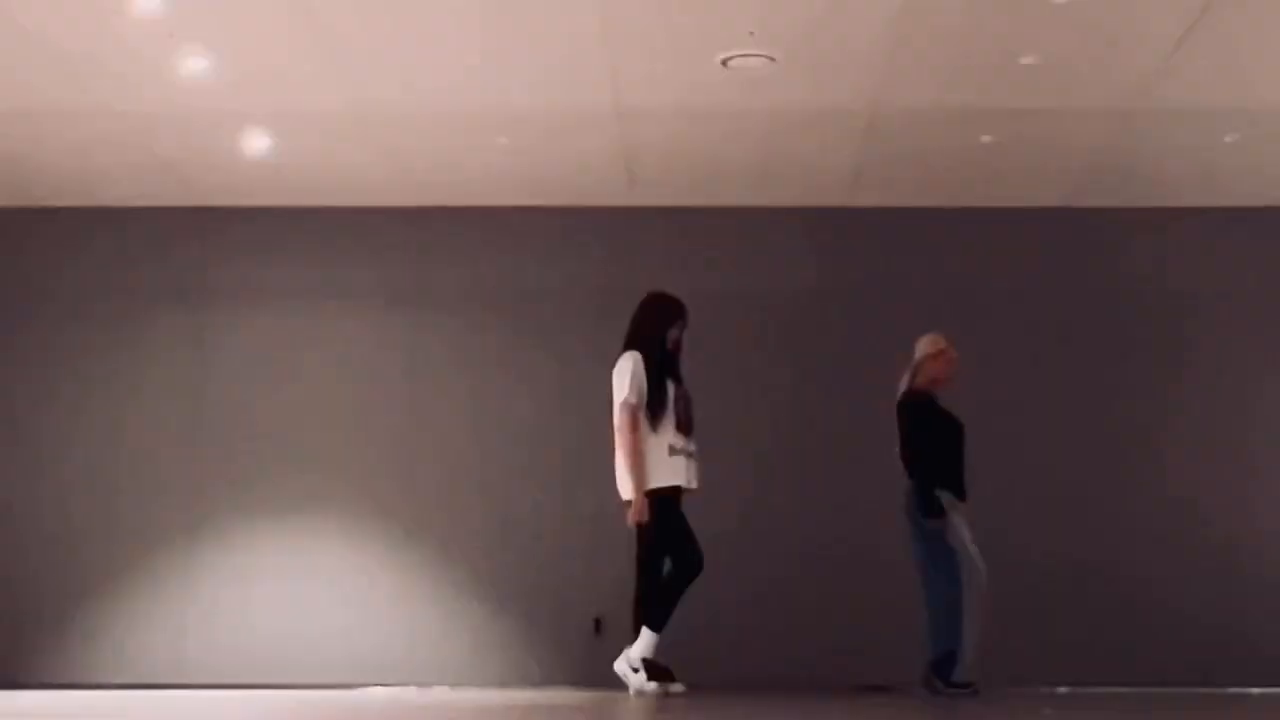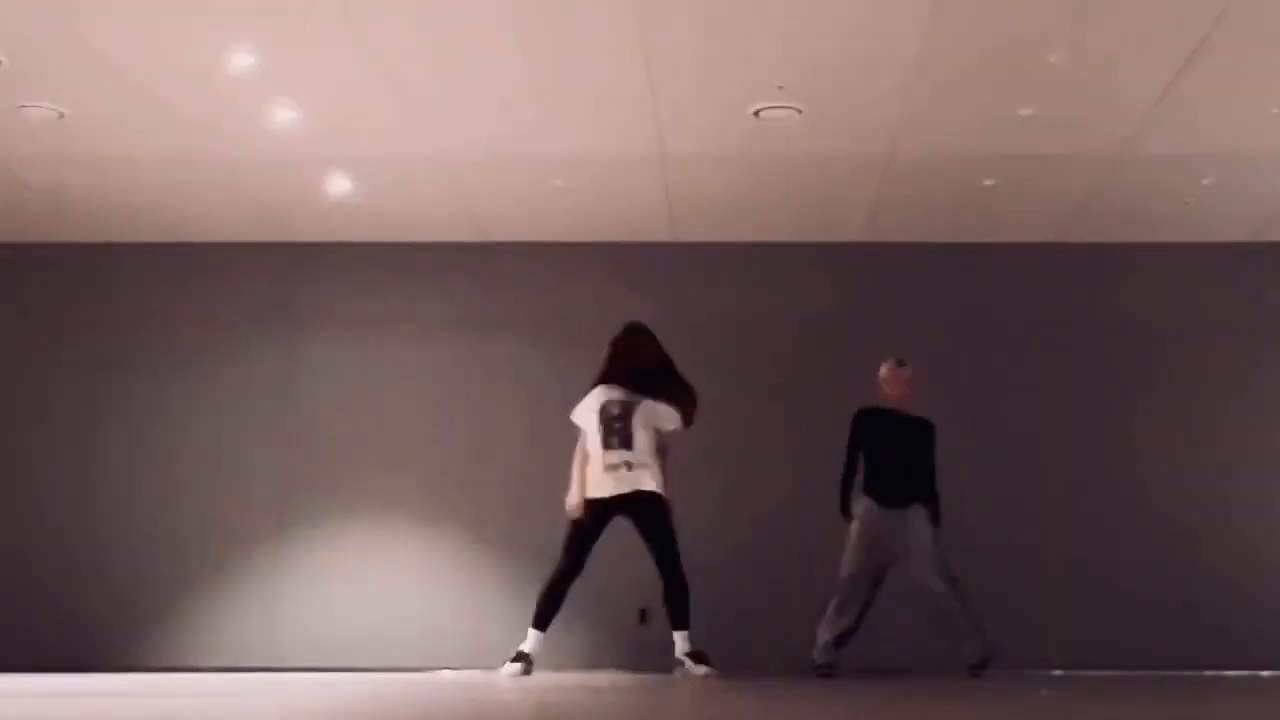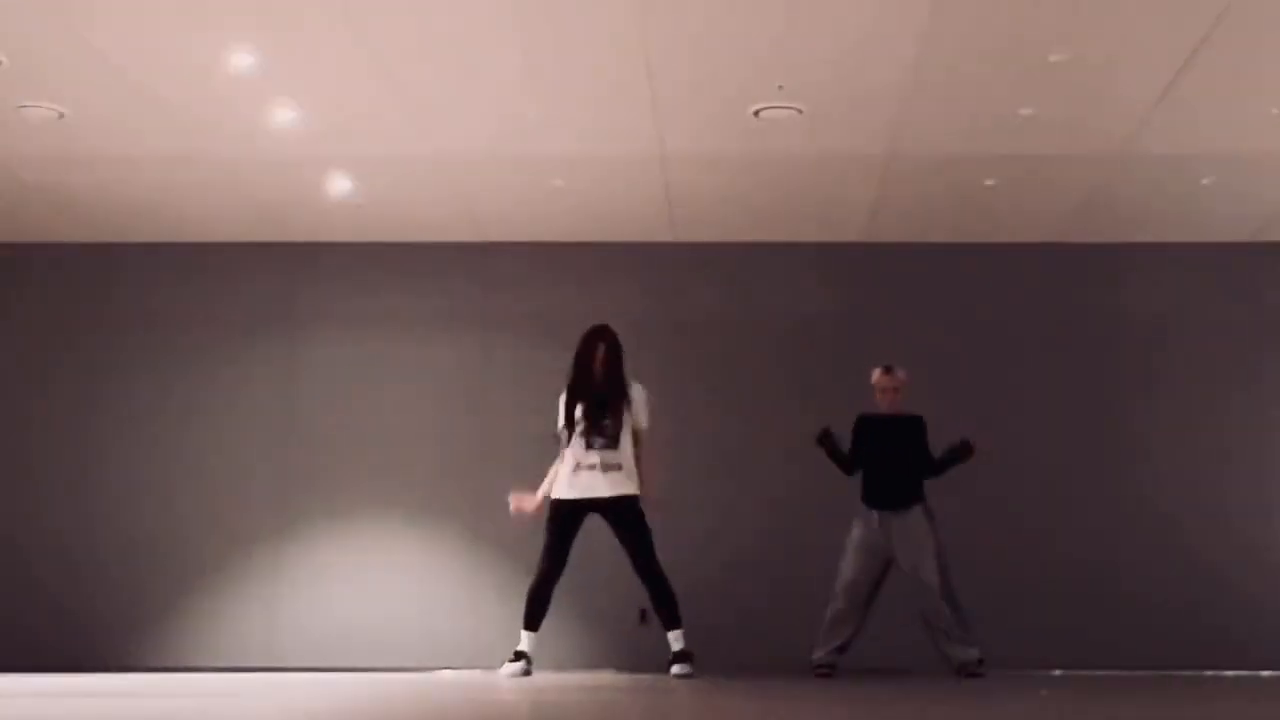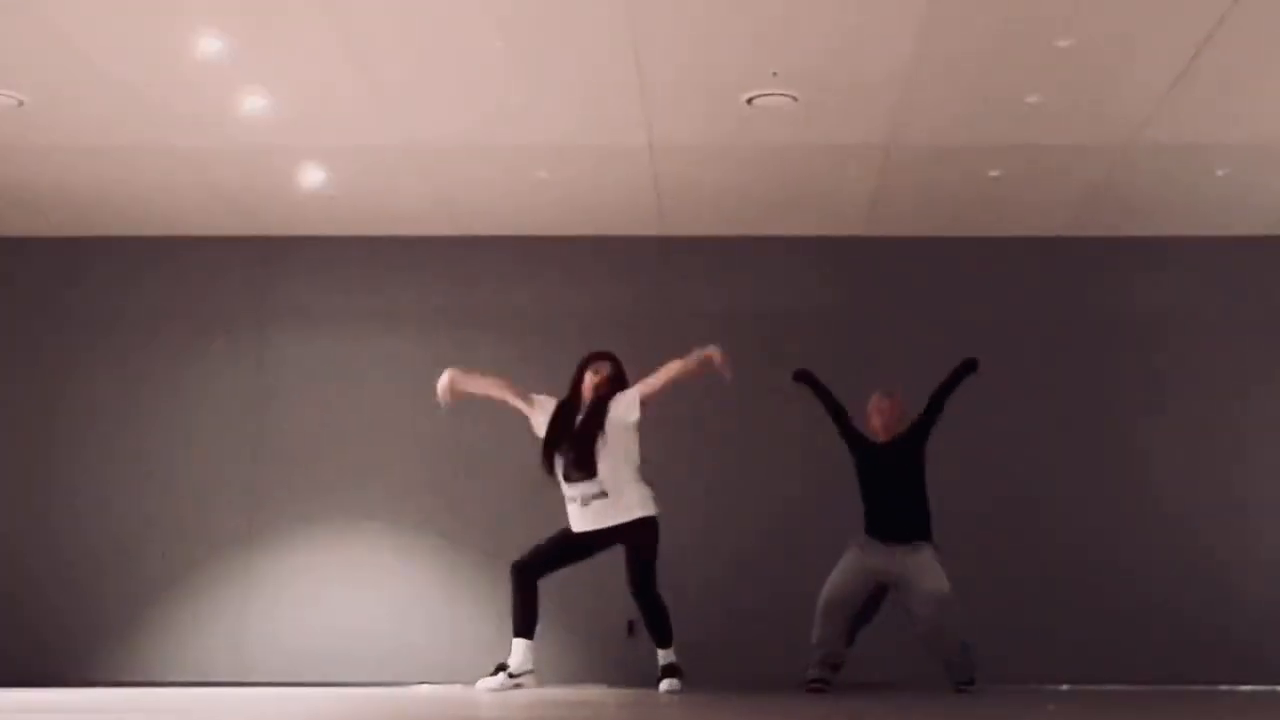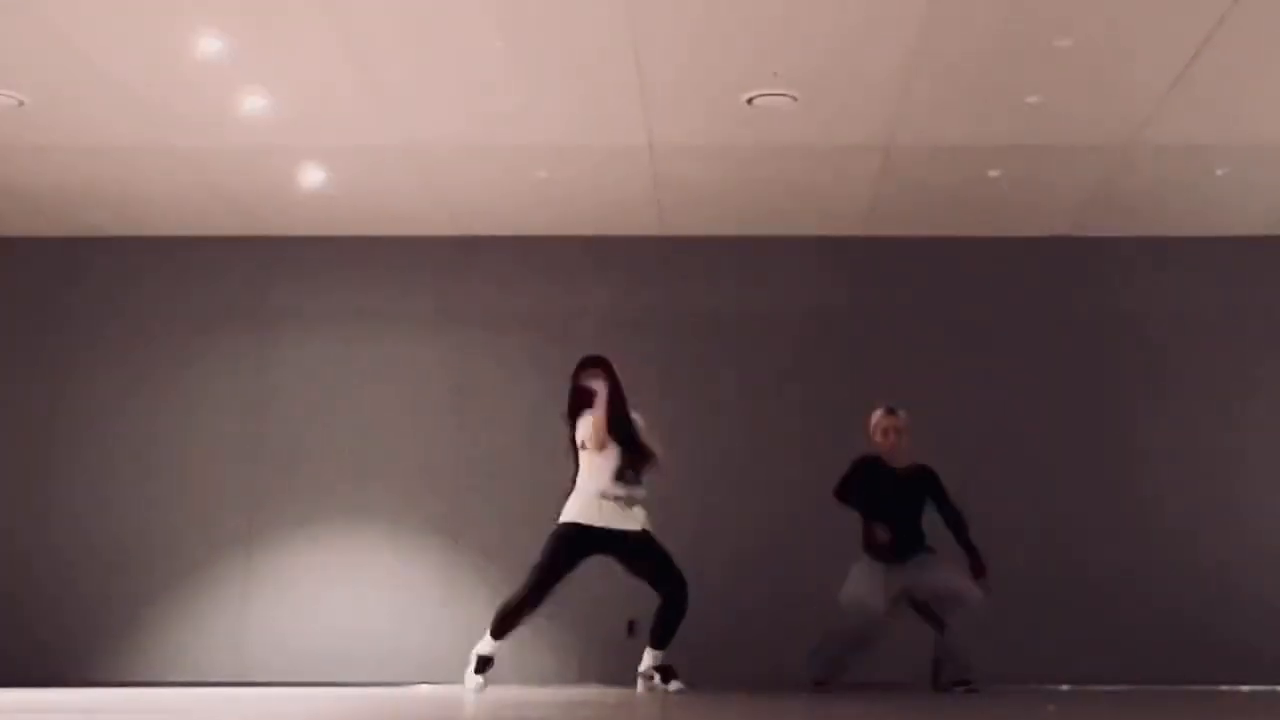
dt=0.7s
person 1, frame 1
left shoulder: (663, 368)
right shoulder: (632, 363)
right elbow: (626, 429)
left wrist: (649, 491)
right wrist: (637, 492)
left hip: (665, 483)
right hip: (649, 486)
left knee: (654, 569)
right knee: (688, 561)
left ankle: (642, 660)
right ankle: (637, 656)
person 1, frame 2
left shoulder: (658, 397)
right shoulder: (596, 396)
left elbow: (663, 452)
right elbow: (582, 451)
left wrist: (663, 494)
right wrist: (575, 492)
left hip: (644, 491)
right hip: (597, 492)
left knee: (671, 567)
right knee: (567, 569)
left ankle: (685, 651)
right ankle: (527, 651)
person 1, frame 3
left shoulder: (631, 393)
right shoulder: (572, 397)
left elbow: (637, 446)
right elbow: (565, 449)
left wrist: (639, 489)
right wrist: (537, 497)
left hip: (618, 493)
right hip: (570, 493)
left knee: (648, 566)
right knee: (549, 568)
left ankle: (679, 649)
right ankle: (524, 652)
person 1, frame 4
left shoulder: (620, 408)
right shoulder: (554, 412)
left elbow: (660, 377)
right elbow: (509, 391)
left wrist: (703, 356)
right wrist: (459, 378)
left hip: (632, 517)
right hip: (585, 525)
left knee: (643, 588)
right knee: (524, 571)
left ankle: (669, 664)
right ankle: (519, 665)
person 1, frame 5
left shoulder: (629, 423)
right shoulder: (587, 420)
right elbow: (597, 440)
right wrist: (599, 394)
left hip: (628, 527)
right hip: (582, 523)
left knee: (676, 588)
right knee: (533, 591)
left ankle: (651, 667)
right ankle: (486, 649)
person 2, frame 1
left shoulder: (928, 403)
right shoulder: (914, 401)
right elbow: (910, 454)
right wrist: (928, 499)
left hip: (943, 501)
right hip: (933, 501)
left knee: (950, 584)
right knee: (954, 582)
left ankle: (945, 671)
right ankle: (943, 671)
person 2, frame 2
left shoulder: (923, 427)
right shoulder: (865, 418)
left elbow: (928, 474)
right elbow: (850, 462)
left wrist: (934, 515)
right wrist: (845, 500)
left hip: (912, 513)
right hip: (872, 510)
left knee: (940, 583)
right knee: (852, 584)
left ankle: (979, 650)
right ankle: (825, 653)
person 2, frame 3
left shoulder: (915, 424)
right shoulder: (865, 424)
left elbow: (927, 469)
right elbow: (850, 467)
left wrist: (955, 455)
right wrist: (830, 447)
left hip: (912, 516)
right hip: (872, 517)
left knee: (935, 587)
right knee: (850, 586)
left ankle: (965, 656)
right ankle: (826, 654)
person 2, frame 4
left shoulder: (912, 443)
right shoulder: (863, 449)
left elbow: (934, 407)
right elbow: (839, 417)
left wrist: (962, 372)
right wrist: (814, 383)
left hip: (915, 549)
right hip: (872, 547)
left knee: (935, 597)
right knee: (832, 600)
left ankle: (961, 670)
right ankle: (821, 670)
person 2, frame 5
left shoulder: (924, 475)
right shoulder: (868, 466)
left elbow: (950, 515)
right elbow: (842, 493)
left wrist: (972, 553)
right wrist: (872, 520)
left hip: (916, 560)
right hip: (877, 563)
left knee: (966, 597)
right knee: (862, 609)
left ankle: (950, 674)
right ankle: (822, 670)
